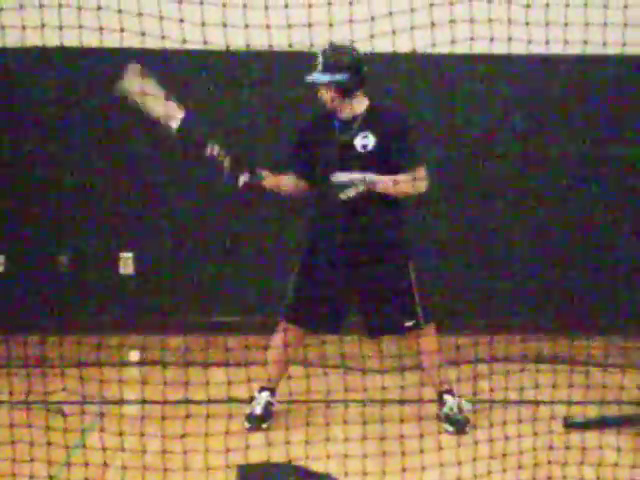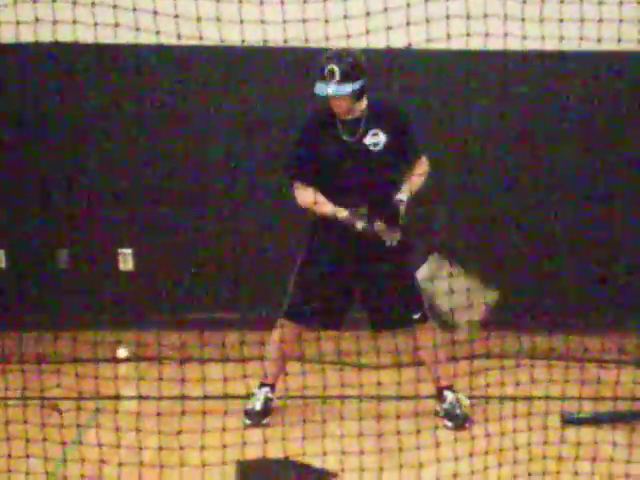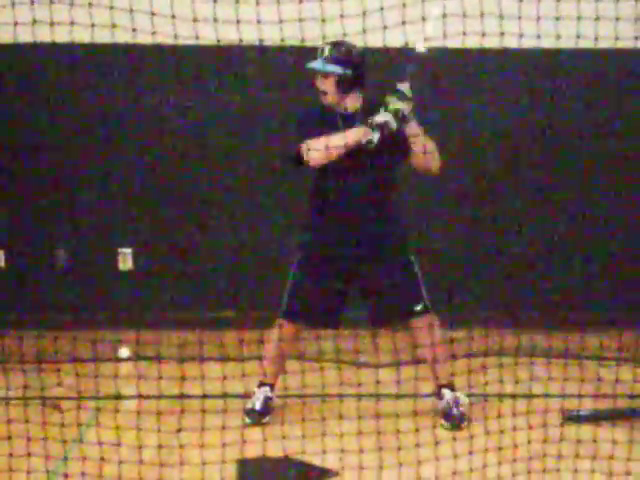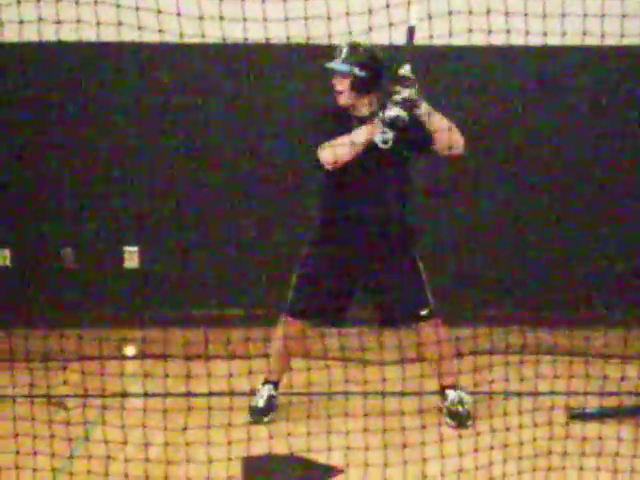
dt=0.5s
person 1, frame 1
left shoulder: (390, 122)
right shoulder: (316, 127)
left elbow: (418, 181)
right elbow: (303, 181)
left wrist: (368, 180)
right wrist: (264, 179)
left hip: (382, 245)
right hip: (328, 244)
left knee: (416, 323)
right knee: (294, 321)
left ankle: (448, 398)
right ankle: (266, 396)
person 1, frame 2
left shoulder: (391, 119)
right shoulder: (315, 128)
left elbow: (419, 166)
right elbow: (302, 189)
left wrist: (402, 197)
right wrist: (344, 215)
left hip: (385, 241)
right hip: (331, 241)
left knee: (418, 318)
right knee: (293, 319)
left ankle: (447, 393)
right ankle: (265, 391)
person 1, frame 3
left shoulder: (386, 114)
right shoulder: (314, 118)
left elbow: (431, 164)
right elbow: (314, 154)
left wrist: (408, 120)
right wrist: (369, 127)
left hip: (381, 238)
right hip: (326, 240)
left knee: (420, 314)
right knee: (290, 319)
left ankle: (446, 391)
right ankle: (265, 390)
person 1, frame 4
left shoulder: (403, 119)
right shoulder: (330, 119)
left elbow: (455, 146)
right elbow: (330, 157)
left wrist: (418, 105)
right wrist: (378, 123)
left hip: (388, 241)
right hip: (335, 240)
left knee: (426, 316)
right knee: (295, 316)
left ankle: (451, 391)
right ankle: (269, 388)
